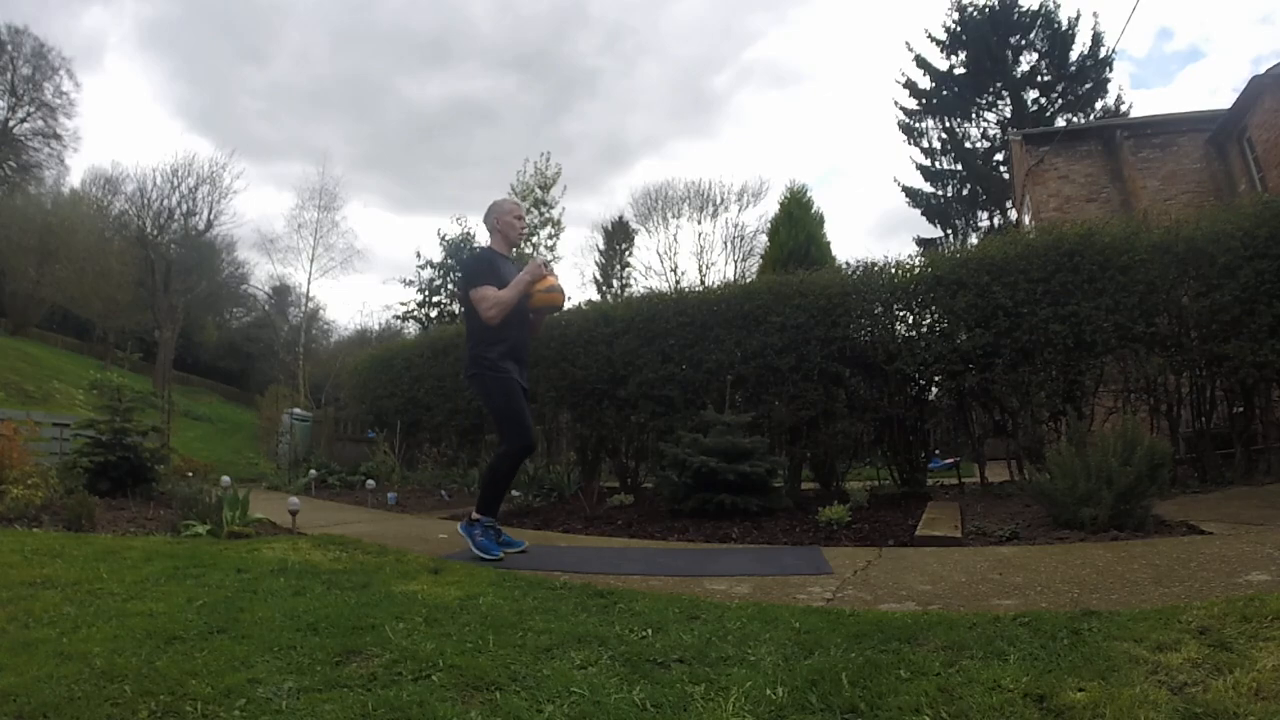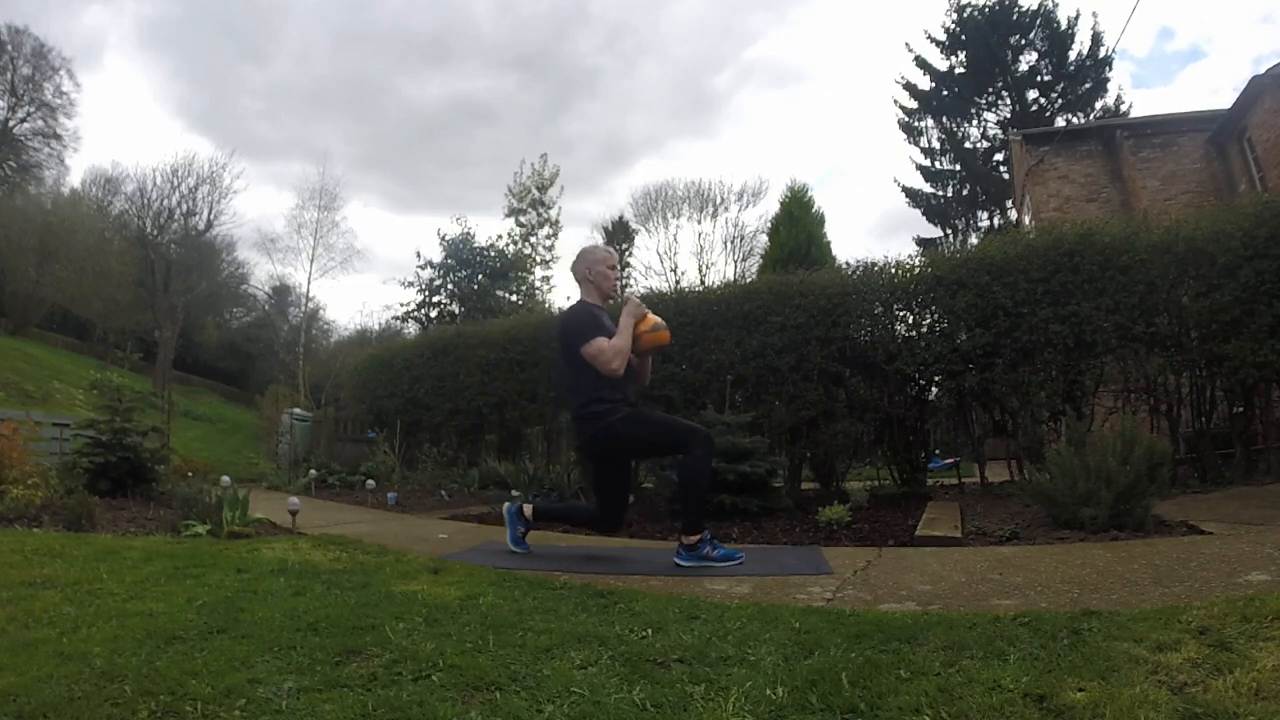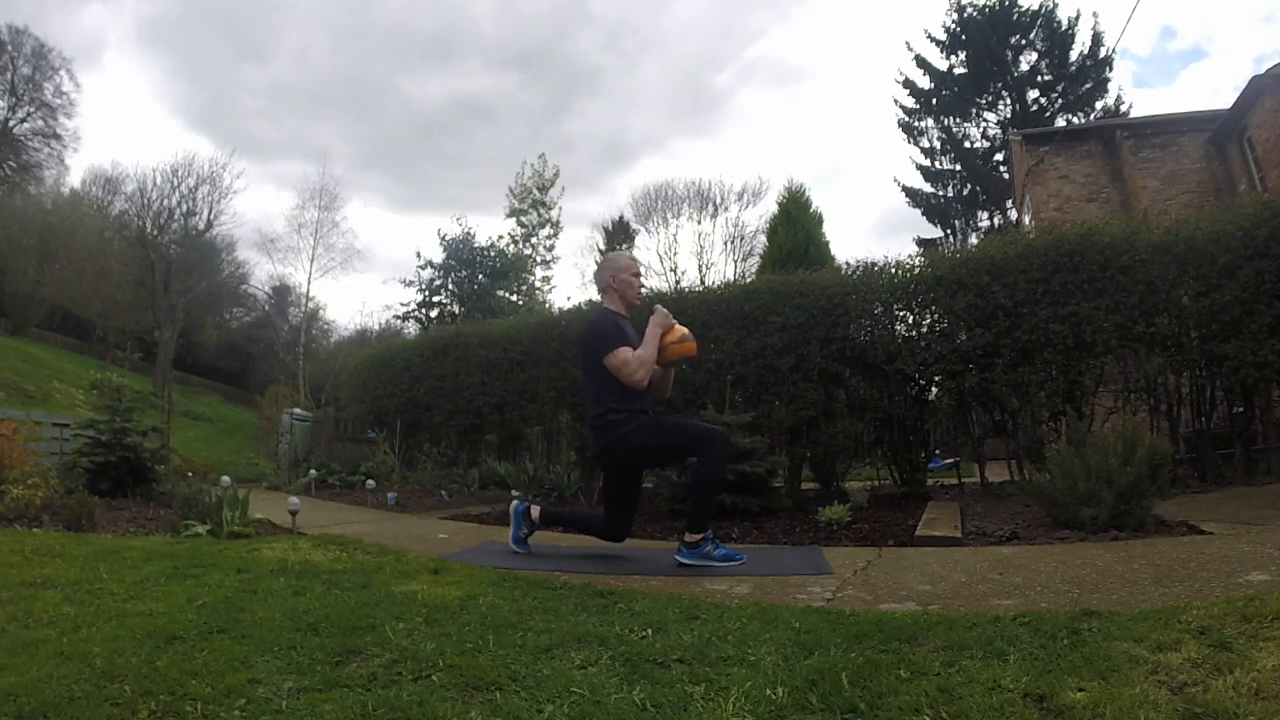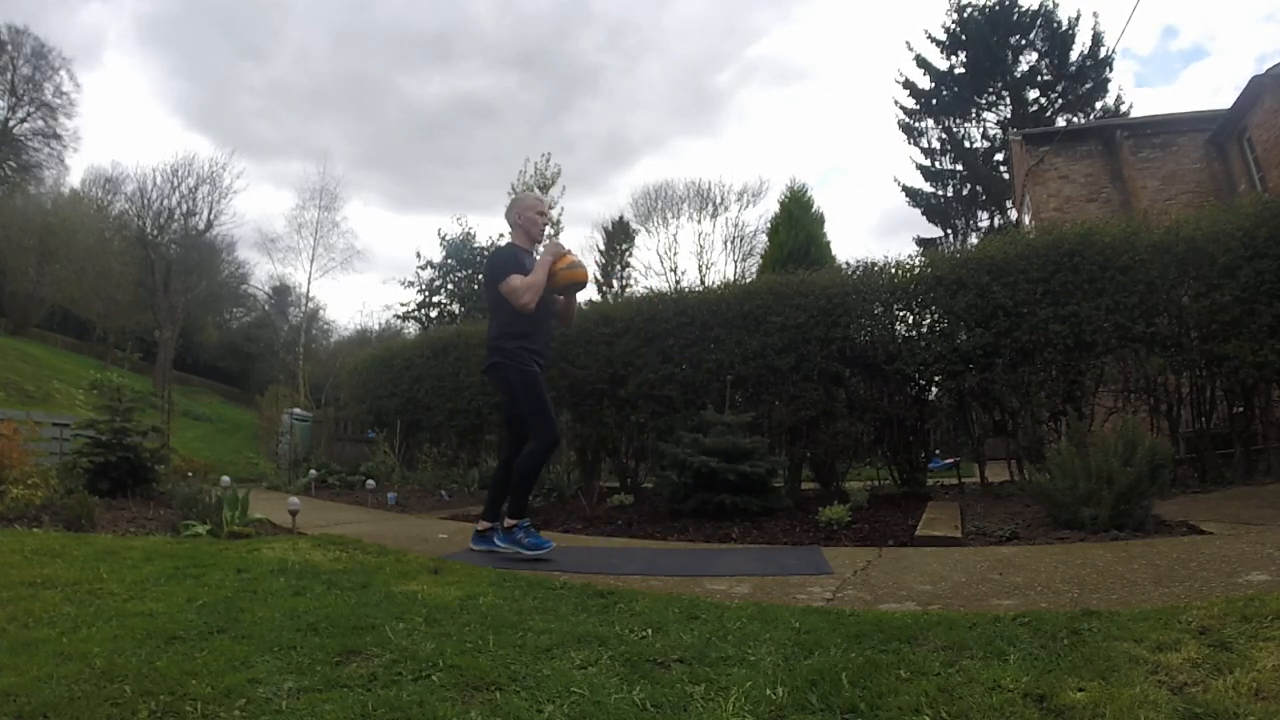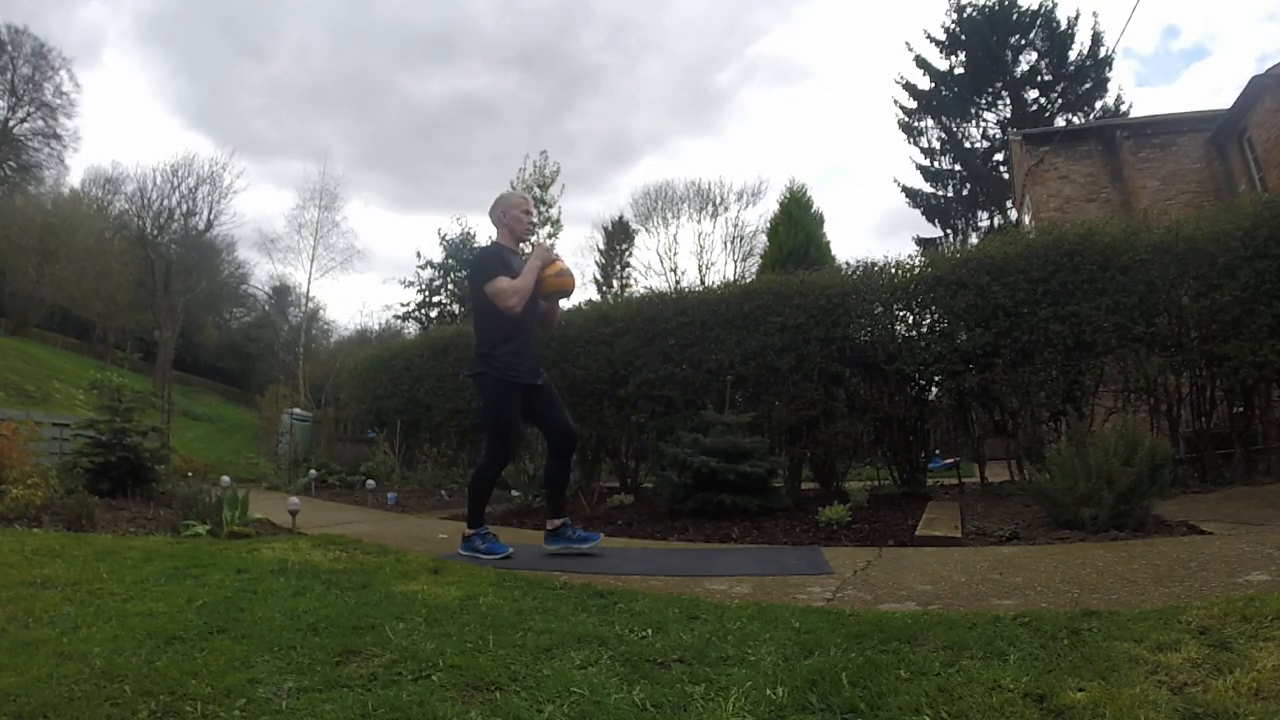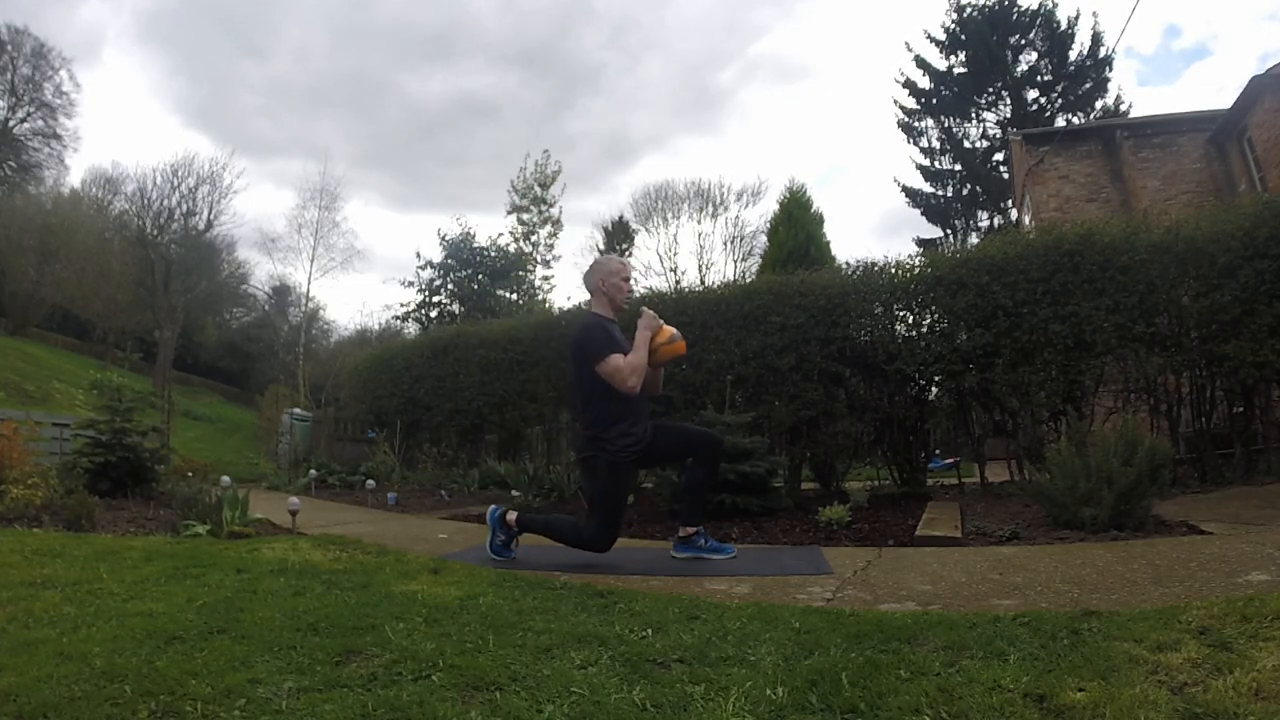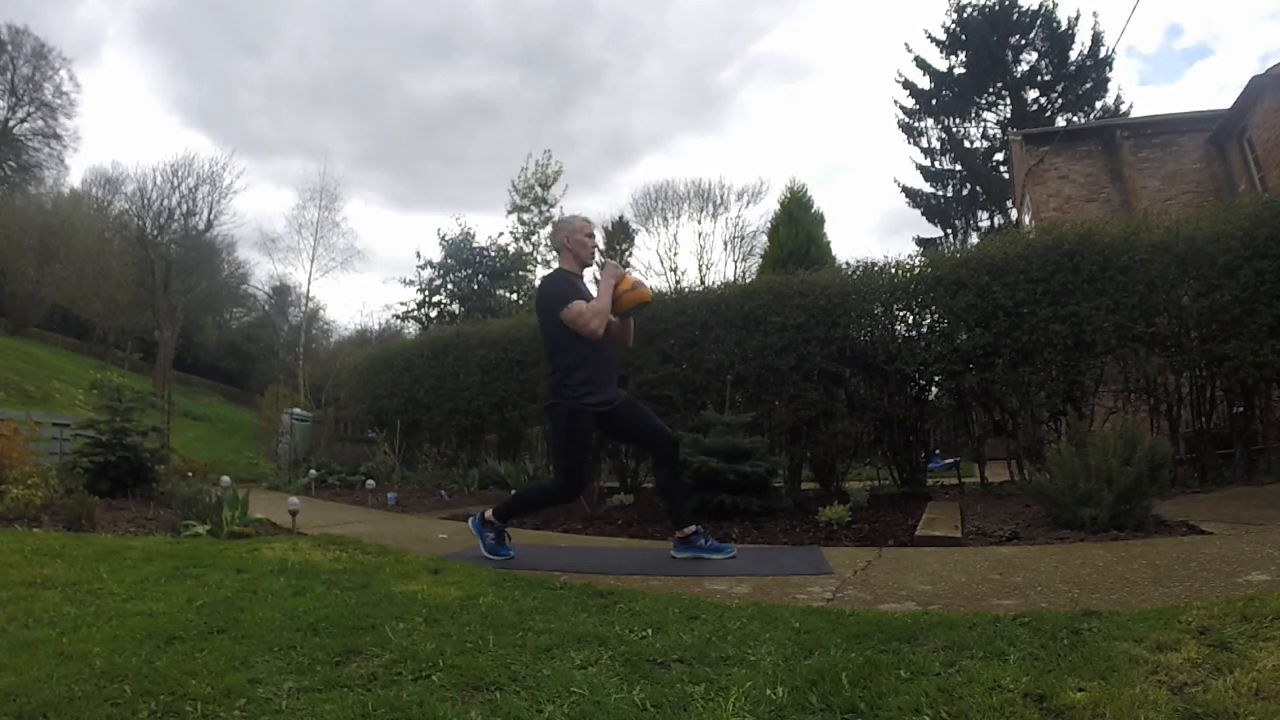
dt=0.7s
person 1, frame 1
left shoulder: (513, 268)
right shoulder: (480, 262)
left elbow: (528, 329)
right elbow: (491, 311)
right wrist: (526, 278)
left hip: (513, 370)
right hip: (491, 366)
left knee: (515, 446)
right knee: (521, 441)
left ankle: (489, 526)
right ankle: (477, 518)
person 1, frame 2
left shoulder: (603, 319)
right shoulder: (578, 318)
left elbow: (639, 379)
right elbow: (613, 365)
right wrist: (628, 319)
left hip: (608, 423)
right hip: (606, 421)
left knee: (609, 519)
right knee: (698, 441)
left ankle: (524, 514)
right ankle: (693, 543)
person 1, frame 3
left shoulder: (625, 329)
right shoulder: (602, 326)
left elbow: (660, 390)
right elbow: (637, 376)
right wrist: (655, 329)
left hip: (624, 435)
right hip: (621, 432)
left knee: (614, 529)
right knee: (714, 441)
left ankle: (529, 515)
right ankle: (695, 542)
person 1, frame 4
left shoulder: (537, 265)
right shoulder: (503, 258)
left elbow: (566, 318)
right elbow: (525, 299)
right wrist: (547, 259)
left hip: (526, 365)
right hip: (511, 362)
left knee: (517, 449)
right knee: (546, 436)
left ankle: (486, 528)
right ankle: (513, 523)
person 1, frame 5
left shoulder: (523, 262)
right shoulder: (487, 258)
left elbow: (546, 322)
right elbow: (510, 302)
right wrist: (536, 263)
left hip: (530, 372)
right hip: (499, 373)
left knee: (565, 437)
right knee: (500, 452)
left ankle: (556, 527)
right ankle: (474, 532)
person 1, frame 6
left shoulder: (614, 331)
right shoulder: (590, 332)
left elbow: (651, 388)
right elbow: (629, 383)
right wrist: (644, 333)
left hip: (639, 434)
right hip: (611, 447)
left knee: (709, 445)
right knee: (601, 537)
left ankle: (688, 535)
right ankle: (508, 521)
person 1, frame 7
left shoulder: (582, 289)
right shoulder: (554, 285)
left elbow: (623, 342)
right elbow: (592, 326)
right wrist: (609, 283)
left hip: (607, 394)
right hip: (573, 400)
left knee: (665, 443)
right knee: (568, 487)
left ankle: (687, 535)
right ankle: (488, 521)
